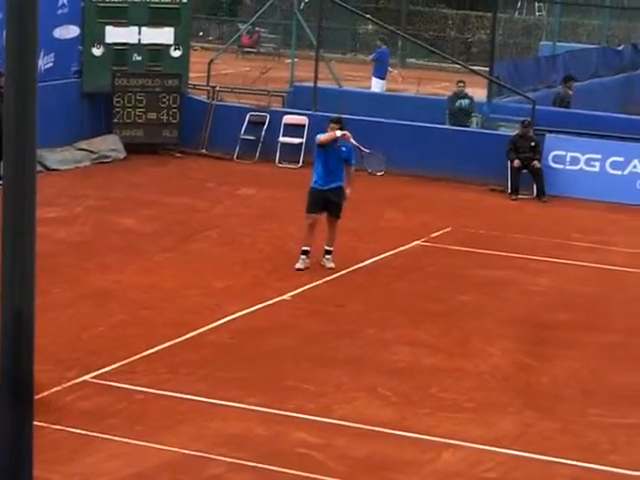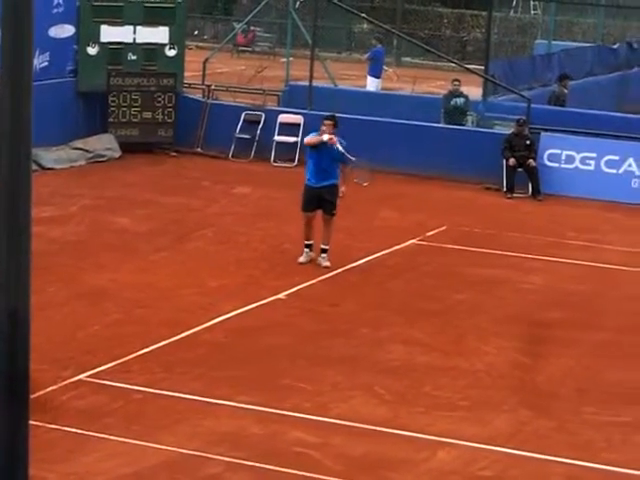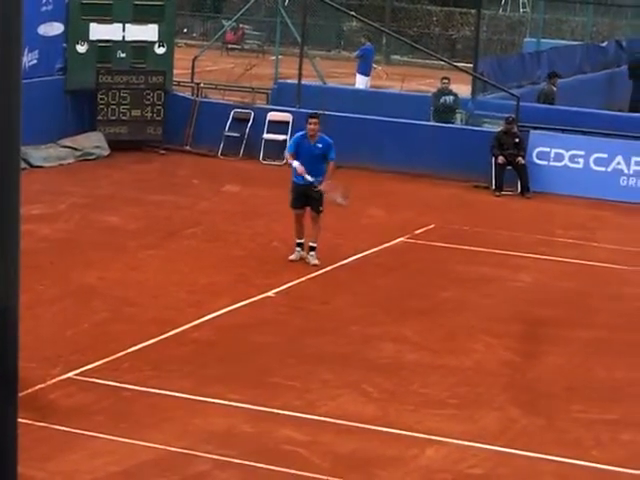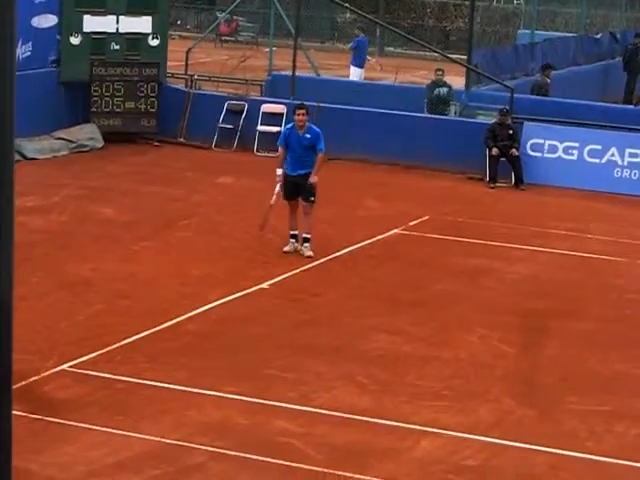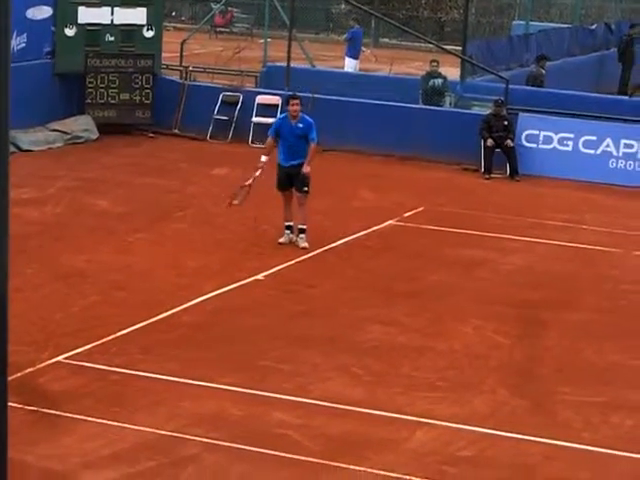
dt=0.3s
person 1, frame 1
left shoulder: (347, 147)
right shoulder: (321, 139)
left elbow: (349, 167)
right elbow: (322, 139)
left wrist: (348, 187)
right wrist: (338, 134)
left hip: (336, 189)
right hip: (318, 187)
left knee: (332, 223)
right knee: (311, 221)
left ankle: (327, 256)
right ankle: (304, 256)
person 1, frame 2
left shoulder: (341, 145)
right shoulder: (315, 136)
left elbow: (344, 166)
right elbow: (307, 141)
left wrist: (343, 184)
right wrist: (325, 138)
left hip: (330, 187)
right hip: (311, 185)
left knee: (328, 220)
right knee: (307, 218)
left ankle: (323, 254)
right ankle: (308, 250)
person 1, frame 3
left shoulder: (327, 142)
right shoulder: (298, 138)
left elbow: (331, 163)
right elbow: (288, 155)
left wrist: (325, 182)
right wrist: (296, 164)
left hip: (316, 184)
right hip: (298, 183)
left knee: (315, 217)
right knee: (298, 216)
left ankle: (312, 252)
right ankle: (299, 249)
person 1, frame 4
left shoulder: (315, 132)
right shoulder: (287, 130)
left elbow: (320, 154)
right elbow: (282, 150)
left wrist: (314, 174)
right wrist: (279, 171)
left hip: (307, 176)
right hip: (290, 175)
left knee: (307, 209)
right knee: (292, 207)
left ankle: (306, 243)
right ankle: (293, 241)
person 1, frame 5
left shoulder: (308, 123)
right shoulder: (280, 121)
left elbow: (313, 144)
right elbow: (271, 140)
left wrist: (307, 164)
right wrist: (264, 158)
left hip: (300, 166)
right hip: (283, 165)
left knee: (301, 200)
right knee: (286, 199)
left ankle: (301, 235)
right ankle: (288, 232)
